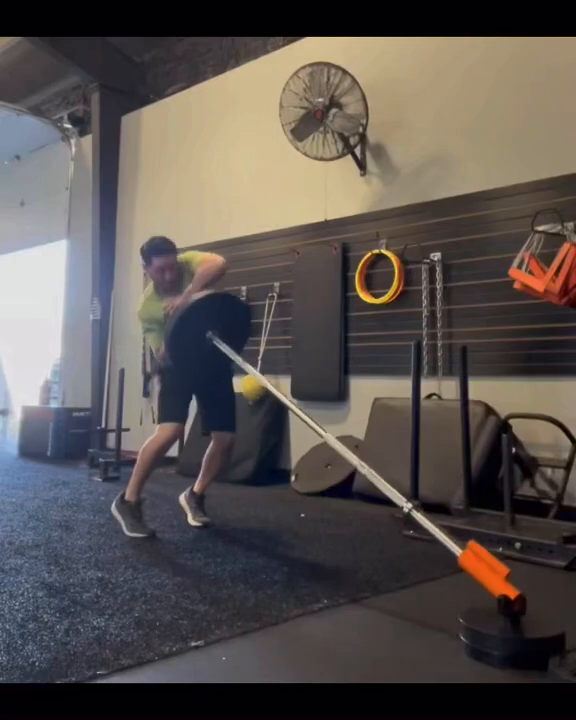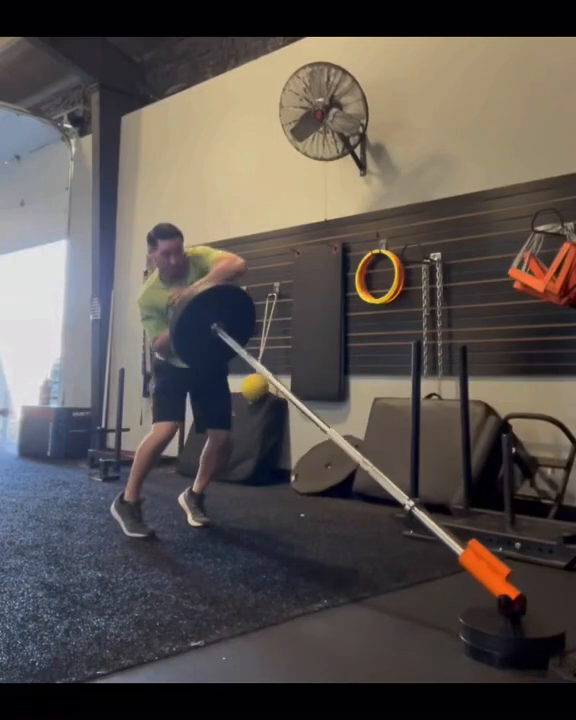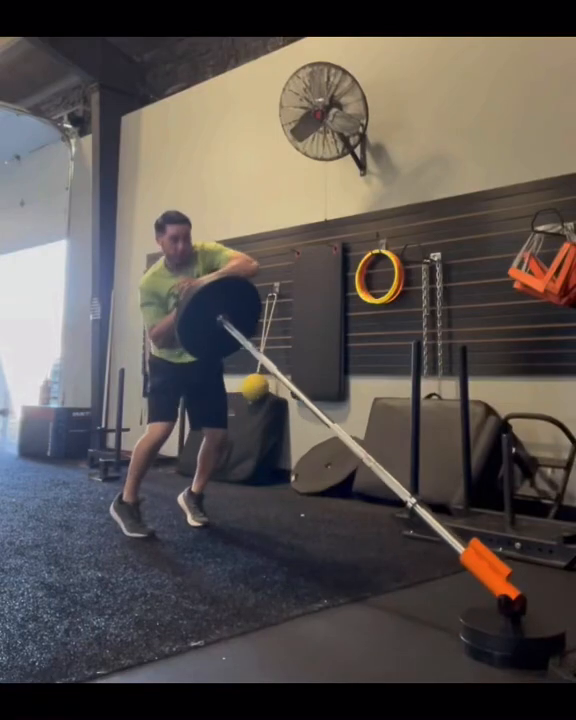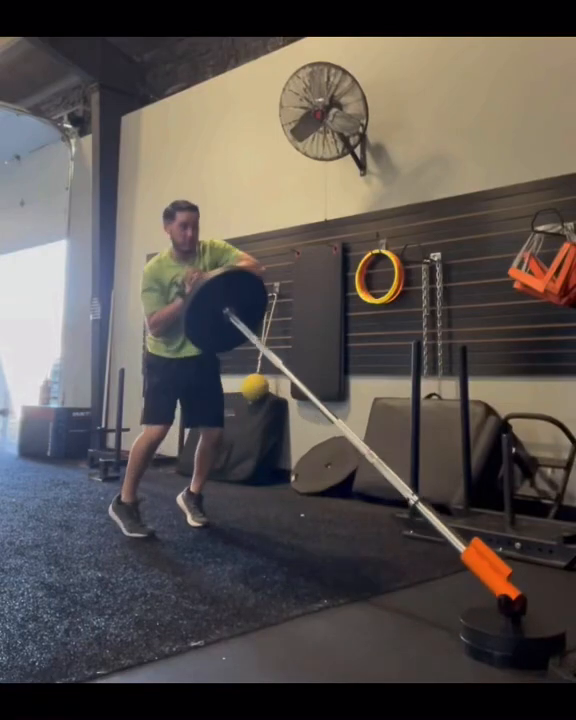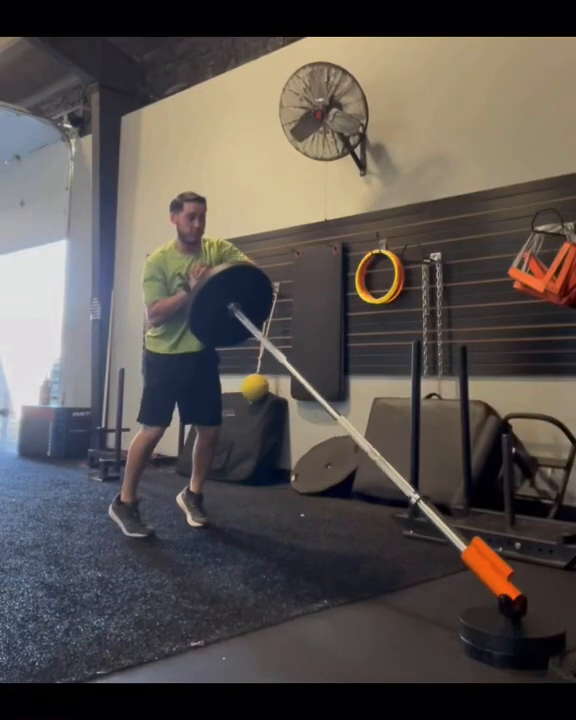
dt=0.1s
person 1, frame 1
left shoulder: (188, 264)
right shoulder: (148, 308)
left elbow: (218, 264)
right elbow: (164, 357)
left wrist: (186, 297)
left hip: (214, 363)
right hip: (178, 368)
left knee: (225, 438)
right knee: (169, 431)
left ankle: (195, 495)
right ankle: (128, 501)
person 1, frame 2
left shoulder: (197, 257)
right shoulder: (149, 295)
left elbow: (236, 264)
right elbow: (161, 348)
left wrist: (195, 289)
left hip: (211, 361)
right hip: (174, 365)
left knee: (222, 436)
right knee: (165, 430)
left ankle: (194, 496)
right ankle: (126, 502)
person 1, frame 3
left shoulder: (206, 253)
right shoulder: (151, 282)
left elbow: (249, 266)
right elbow: (156, 338)
left wrist: (206, 281)
right wrist: (183, 308)
left hip: (206, 359)
right hip: (169, 363)
left knee: (217, 434)
right knee: (160, 429)
left ankle: (193, 495)
right ankle: (126, 502)
person 1, frame 4
left shoulder: (213, 250)
right shoulder: (155, 270)
left elbow: (255, 268)
right elbow: (154, 325)
right wrist: (184, 298)
left hip: (203, 356)
right hip: (165, 358)
left knee: (213, 432)
right knee: (156, 429)
left ankle: (193, 495)
right ankle: (124, 503)
person 1, frame 5
left shoulder: (217, 249)
right shoulder: (158, 260)
right elbow: (154, 315)
right wrist: (189, 290)
left hip: (201, 354)
right hip: (164, 356)
left knee: (210, 430)
right knee: (153, 429)
left ankle: (192, 494)
right ankle: (124, 502)
